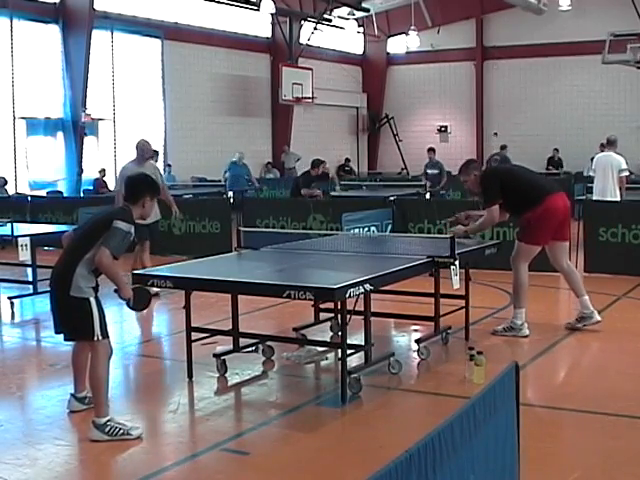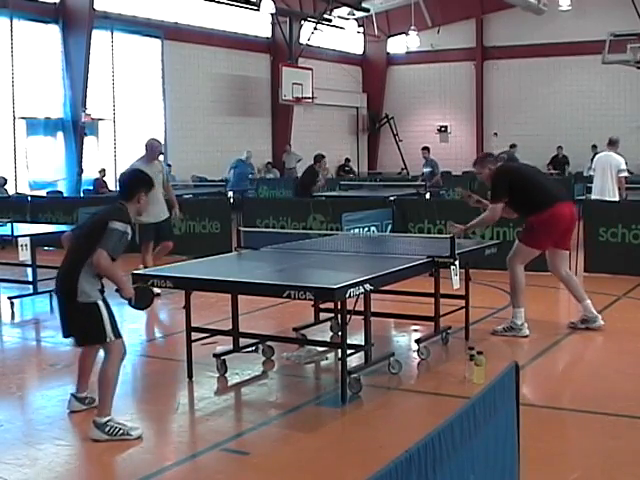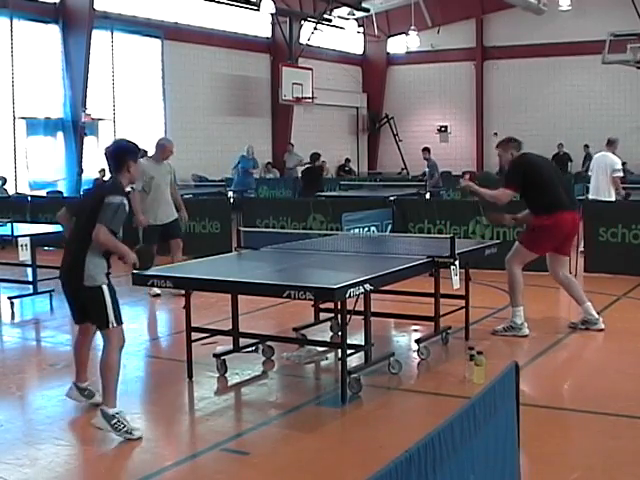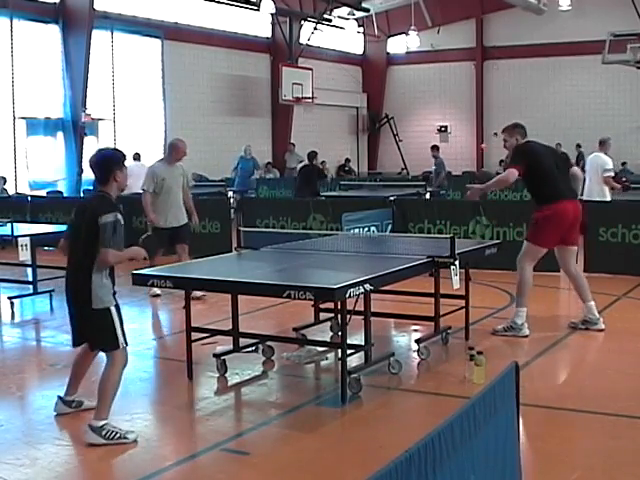
dt=0.2s
person 1, frame 1
left shoulder: (109, 215)
right shoulder: (125, 223)
left elbow: (68, 238)
right elbow: (103, 258)
right wrist: (123, 285)
left hip: (63, 280)
right hip: (78, 286)
left knee: (84, 340)
right knee: (102, 349)
left ankle: (79, 396)
right ankle: (102, 423)
person 1, frame 2
left shoulder: (104, 215)
right shoulder: (121, 222)
left elbow: (68, 240)
right elbow: (100, 261)
right wrist: (123, 284)
left hip: (67, 285)
right hip: (84, 289)
left knee: (92, 342)
right knee: (115, 349)
left ankle: (80, 396)
right ankle: (103, 421)
person 1, frame 3
left shoulder: (96, 190)
right shoulder: (117, 196)
left elbow: (63, 216)
right elbow: (100, 235)
right wrist: (125, 252)
left hip: (71, 270)
right hip: (91, 274)
left knee: (87, 327)
right knee: (114, 338)
left ankle: (80, 385)
right ankle: (109, 411)
person 1, frame 4
left shoulder: (85, 205)
right shoulder: (110, 211)
left elbow: (64, 244)
right elbow: (108, 257)
right wrist: (132, 253)
left hip: (76, 288)
right hip: (97, 294)
left knee: (90, 347)
right knee: (117, 356)
left ankle: (68, 399)
right ankle: (99, 426)
person 2, frame 1
left shoulder: (488, 178)
right shoulder: (500, 174)
left elbow: (492, 219)
right elbow: (501, 214)
left wrist: (467, 231)
right wrist: (475, 215)
left hip: (545, 208)
right hip: (560, 202)
left knee: (519, 262)
right knee: (562, 263)
left ankle: (518, 323)
right ankle: (587, 311)
person 2, frame 2
left shoulder: (502, 175)
right shoulder: (518, 171)
left elbow: (493, 215)
right elbow: (519, 208)
left wrist: (465, 228)
right wrist: (491, 205)
left hip: (550, 215)
right hip: (567, 210)
left knee: (515, 263)
right knee: (560, 269)
left ankle: (518, 323)
right ankle: (591, 316)
person 2, frame 3
left shoulder: (519, 164)
right shoulder: (538, 162)
left elbow: (502, 197)
left wrist: (474, 189)
right wrist: (520, 218)
left hip: (551, 220)
right hip: (571, 217)
left knee: (513, 263)
right knee: (560, 273)
left ankle: (518, 323)
right ankle: (592, 317)
person 2, frame 4
left shoulder: (522, 150)
right shoulder: (549, 150)
left elbow: (509, 177)
right elbow: (576, 174)
left wrist: (482, 189)
left hip: (552, 210)
right hip: (572, 207)
left knee: (525, 262)
right knee: (569, 266)
left ankle: (519, 323)
right ankle: (593, 317)
person 3, frame 1
left shoulder: (153, 167)
right shoulder: (127, 170)
left elbow: (163, 189)
right elbow: (119, 194)
left wrist: (173, 205)
left hip: (153, 215)
left knee: (141, 247)
right knee: (144, 248)
person 3, frame 2
left shoulder: (160, 165)
right shoulder: (136, 168)
left elbow: (167, 187)
left wrist: (175, 205)
left hip: (162, 214)
right hip: (144, 217)
left knee: (168, 245)
right knee: (147, 248)
person 3, frame 3
left shoulder: (168, 166)
right shoulder: (143, 167)
right elbow: (135, 193)
left wrist: (182, 209)
right wrist: (138, 214)
left hip: (170, 216)
right hip: (150, 218)
left knee: (177, 245)
person 3, frame 4
left shoulder: (181, 168)
right shoulder: (155, 169)
right elbow: (146, 194)
left wrist: (193, 213)
right wrist: (149, 214)
left hip: (181, 219)
right hip: (161, 222)
left knee: (184, 251)
right knee: (157, 253)
